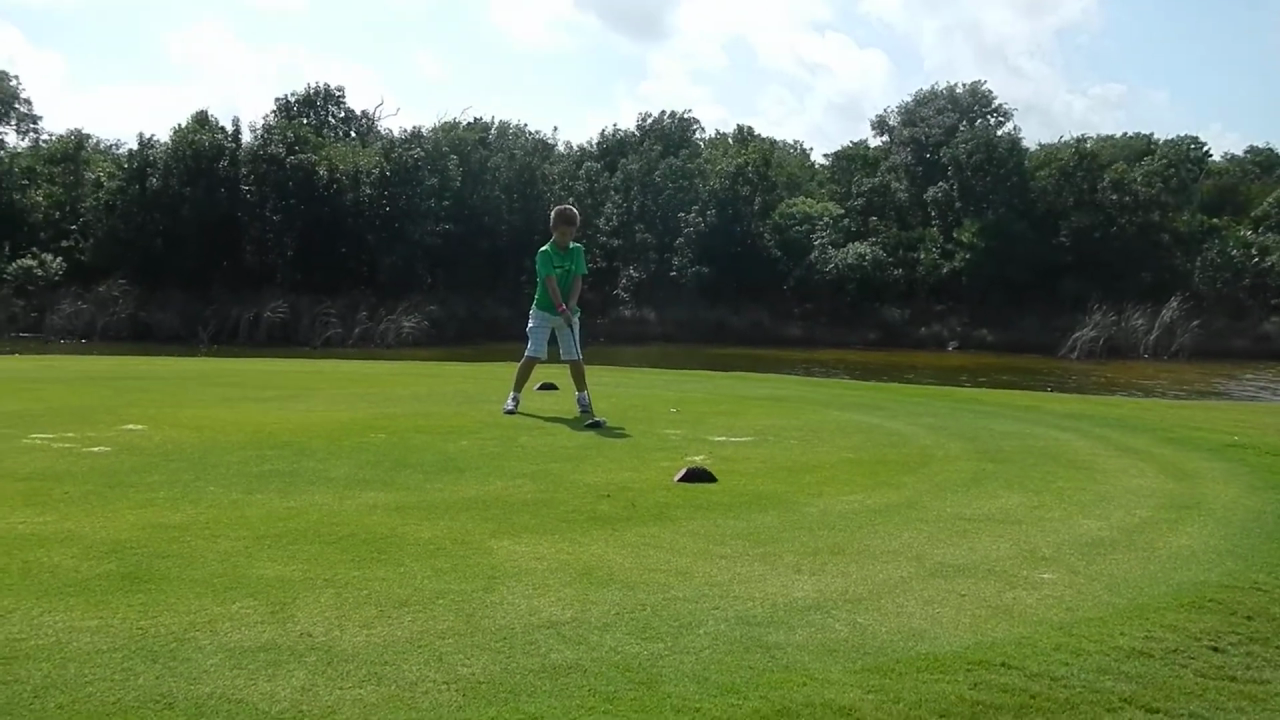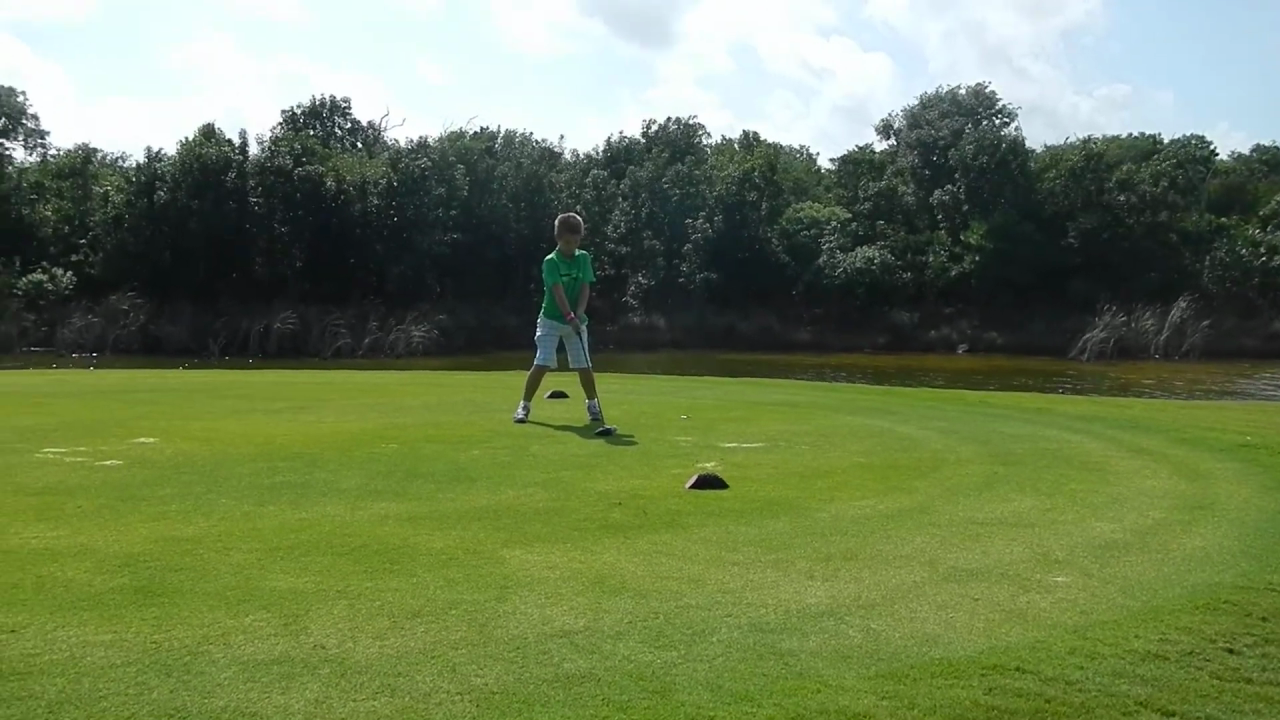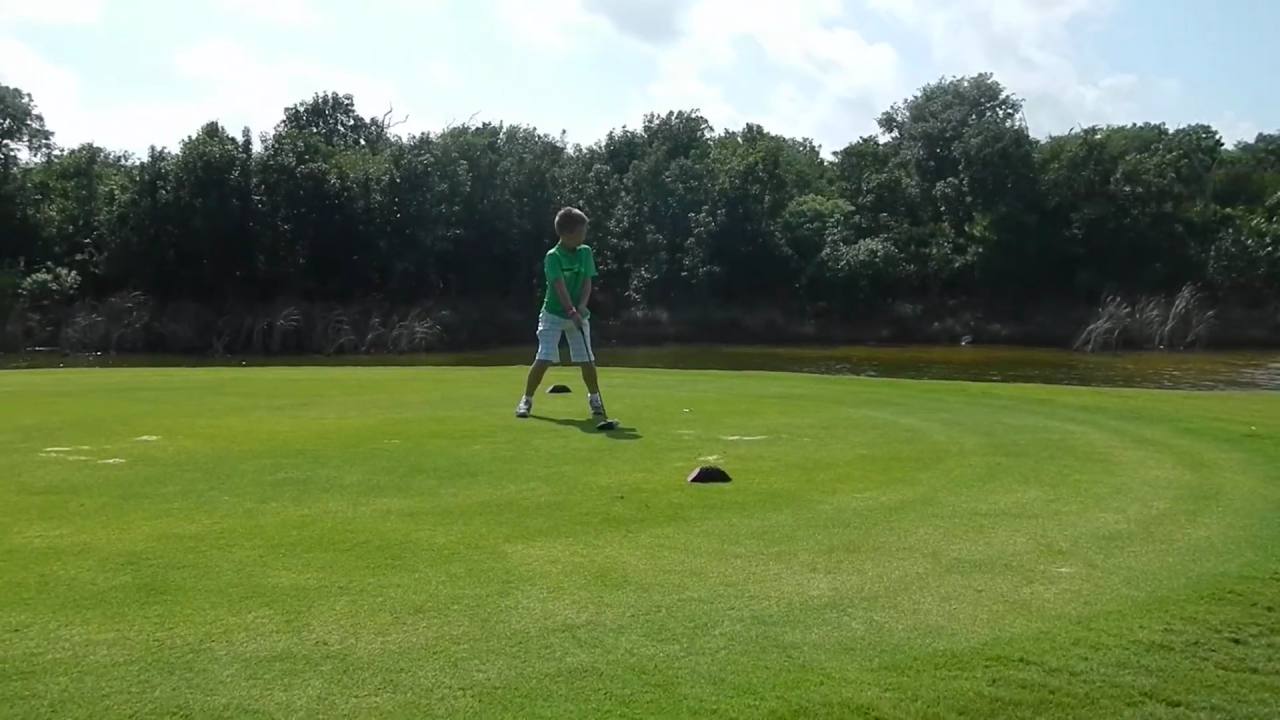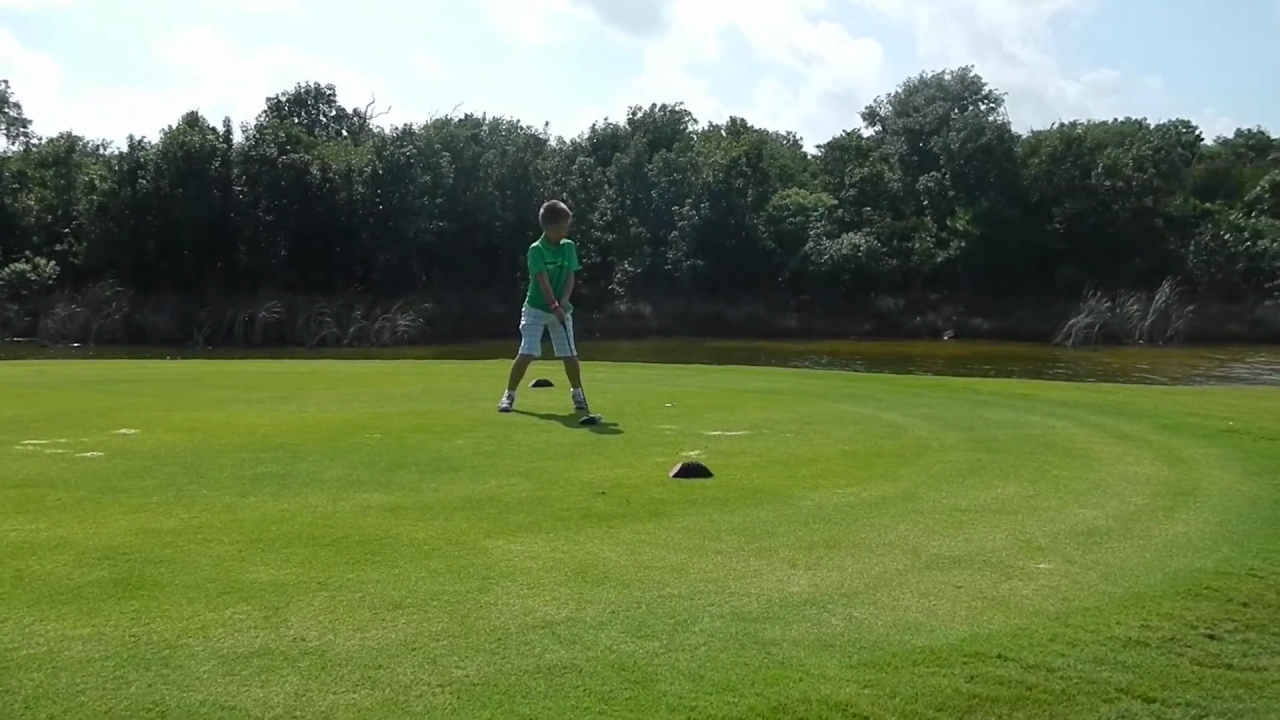
dt=0.5s
person 1, frame 1
left shoulder: (577, 251)
right shoulder: (544, 253)
left elbow: (577, 281)
right elbow: (551, 284)
left wrist: (570, 306)
right wrist: (561, 308)
left hip: (568, 311)
right hip: (543, 311)
left knee: (574, 357)
right knee: (532, 355)
left ankle: (582, 397)
right ankle: (514, 396)
person 1, frame 2
left shoulder: (583, 258)
right shoulder: (550, 262)
left elbow: (585, 288)
right elbow: (558, 292)
left wrist: (579, 313)
right wrist: (569, 317)
left hip: (576, 319)
right hip: (551, 319)
left knee: (584, 365)
right knee: (541, 364)
left ankle: (592, 404)
right ankle: (524, 405)
person 1, frame 3
left shoulder: (586, 252)
right shoulder: (553, 256)
left elbow: (587, 282)
right elbow: (560, 287)
left wrist: (581, 307)
right wrist: (571, 312)
left hip: (578, 314)
right hip: (553, 314)
left knee: (586, 359)
right knee: (543, 359)
left ankle: (595, 398)
right ankle: (526, 400)
person 1, frame 4
left shoulder: (568, 247)
right shoulder: (536, 249)
left elbow: (570, 276)
right elbow: (543, 281)
left wrist: (564, 300)
right wrist: (554, 305)
left hip: (561, 308)
right hip: (536, 308)
left knee: (569, 354)
right knee: (526, 353)
left ankle: (577, 393)
right ankle: (509, 394)
